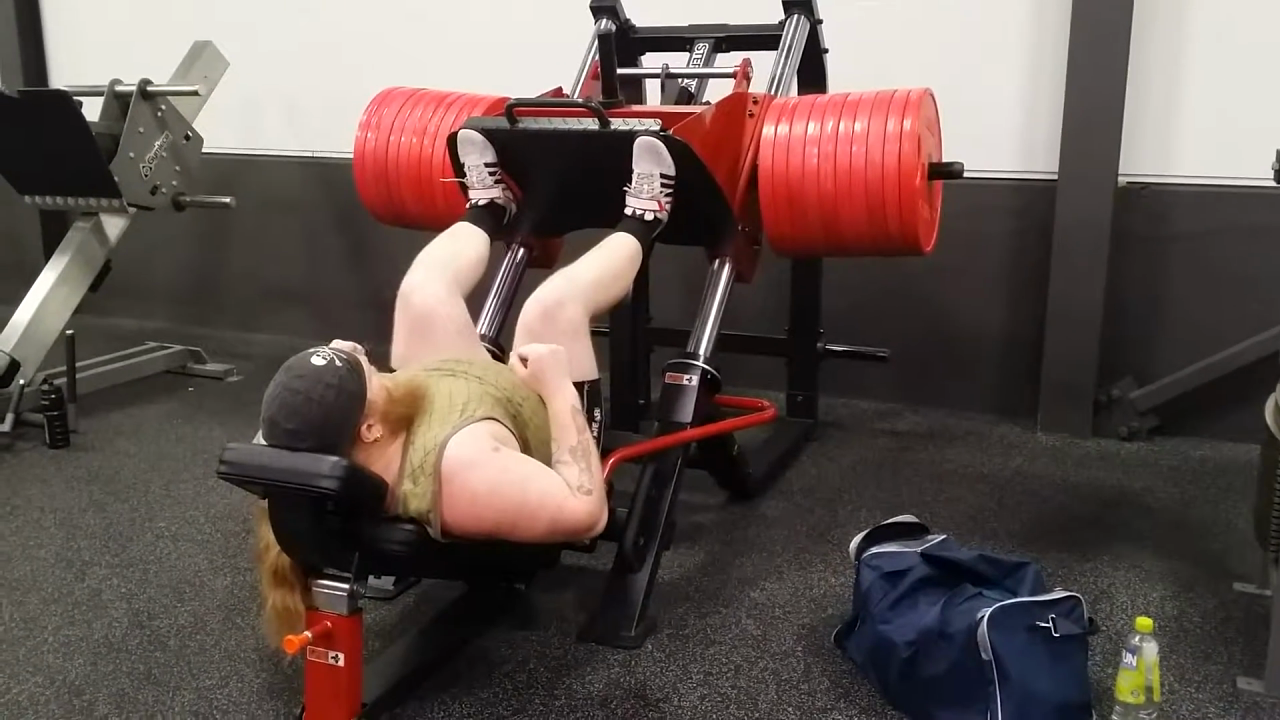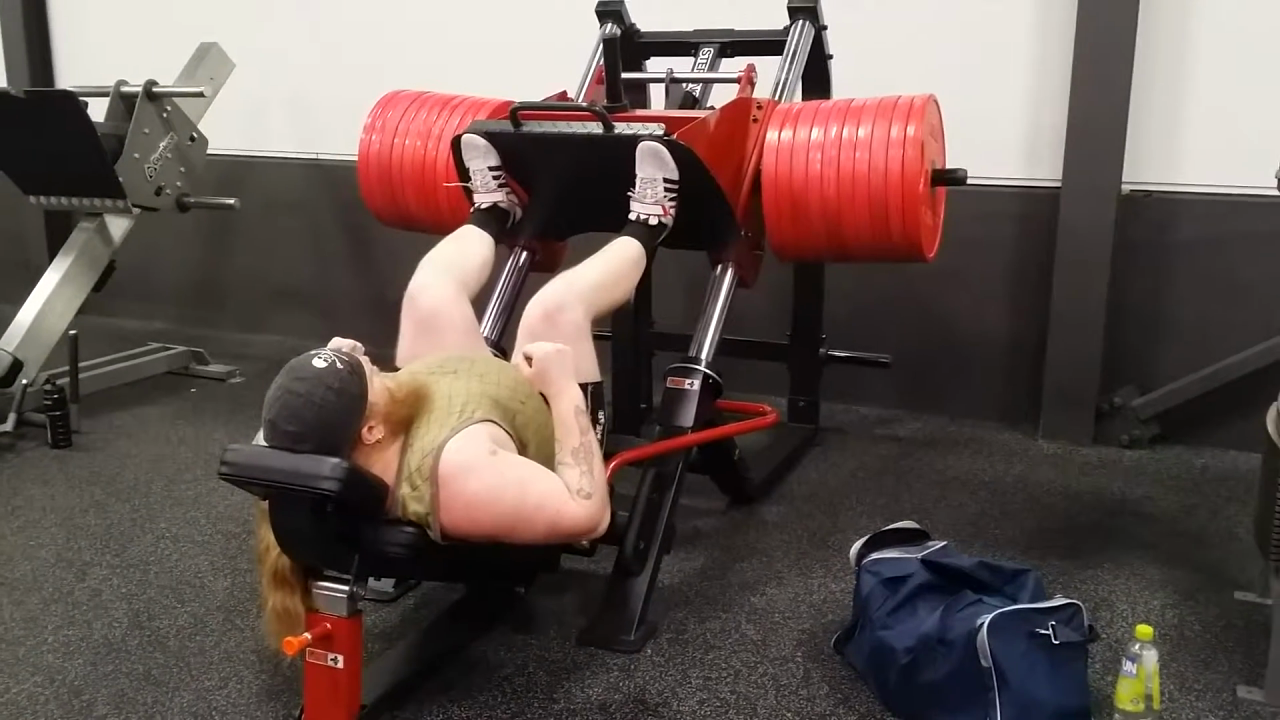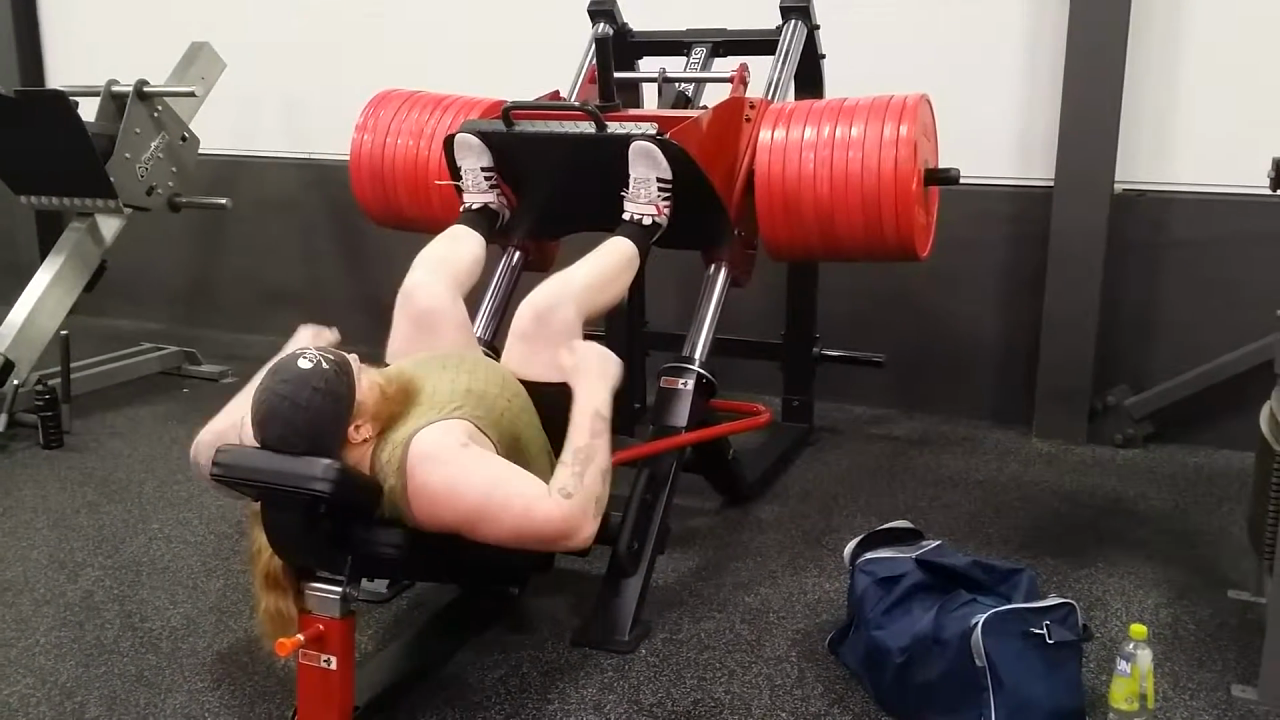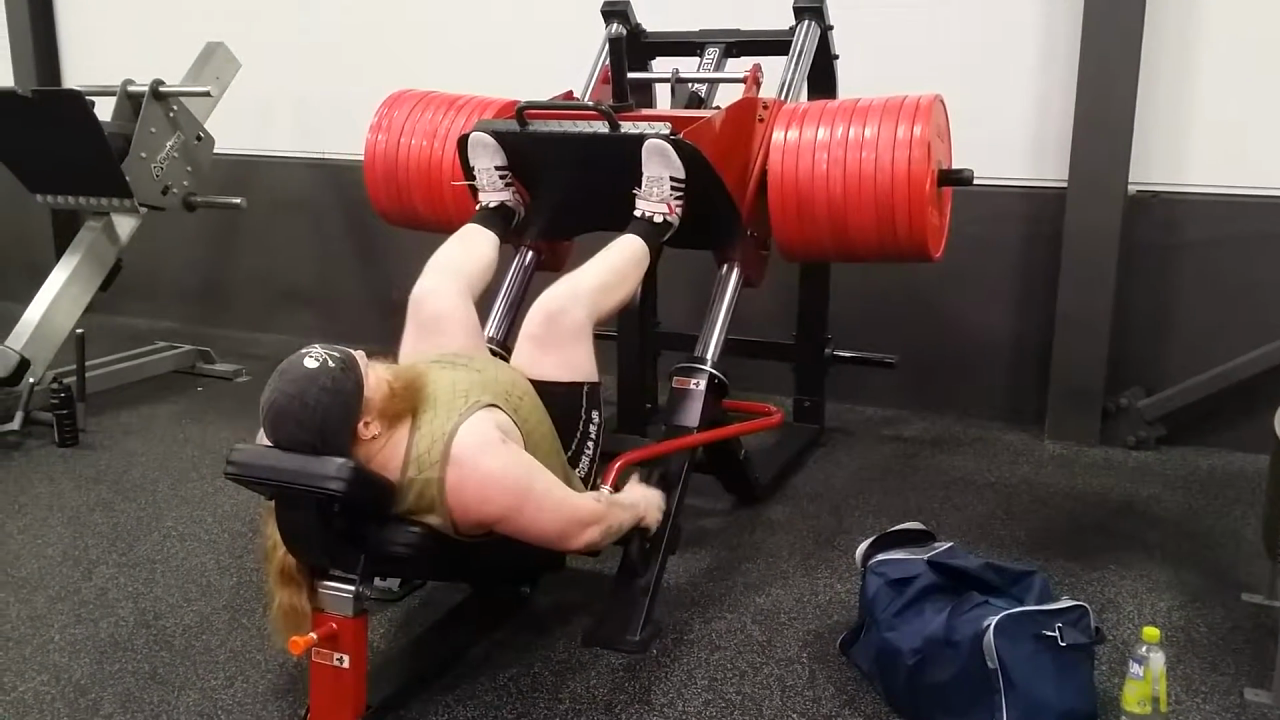
dt=0.5s
person 1, frame 1
left shoulder: (303, 459)
right shoulder: (459, 470)
right elbow: (586, 513)
left wrist: (336, 377)
right wrist: (559, 391)
right hip: (546, 429)
left knee: (423, 291)
right knee: (554, 307)
left ankle: (489, 207)
right ankle: (641, 222)
person 1, frame 2
right shoulder: (458, 473)
right elbow: (589, 514)
left wrist: (331, 378)
right wrist: (563, 388)
right hip: (555, 450)
left knee: (431, 293)
right knee: (556, 309)
left ankle: (495, 209)
right ankle: (647, 226)
person 1, frame 3
left shoulder: (294, 458)
right shoulder: (430, 464)
left elbow: (207, 450)
right elbow: (572, 522)
left wrist: (288, 355)
right wrist: (593, 393)
right hip: (535, 471)
left knee: (425, 291)
right knee: (545, 312)
left ankle: (483, 212)
right ankle: (640, 227)
person 1, frame 4
left shoulder: (299, 455)
right shoulder: (465, 458)
right elbow: (581, 529)
right wrist: (635, 505)
right hip: (545, 467)
left knee: (435, 295)
right knee: (558, 312)
left ankle: (497, 209)
right ankle: (652, 224)
